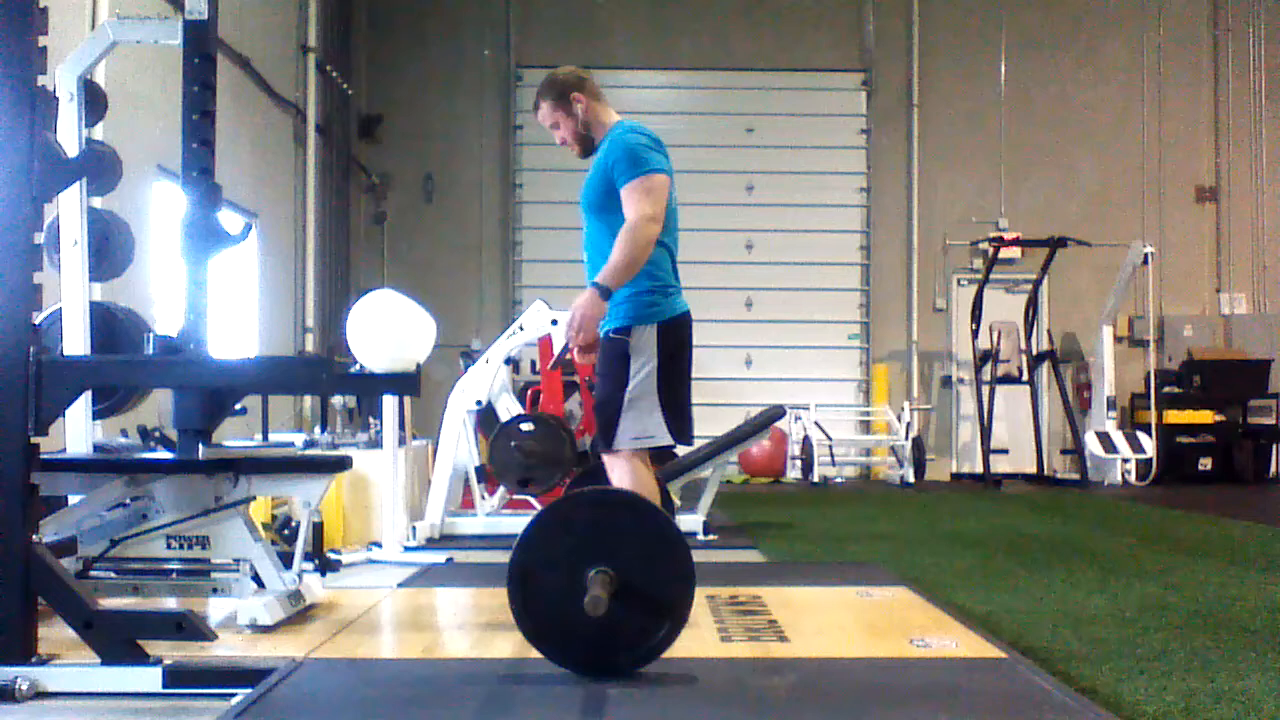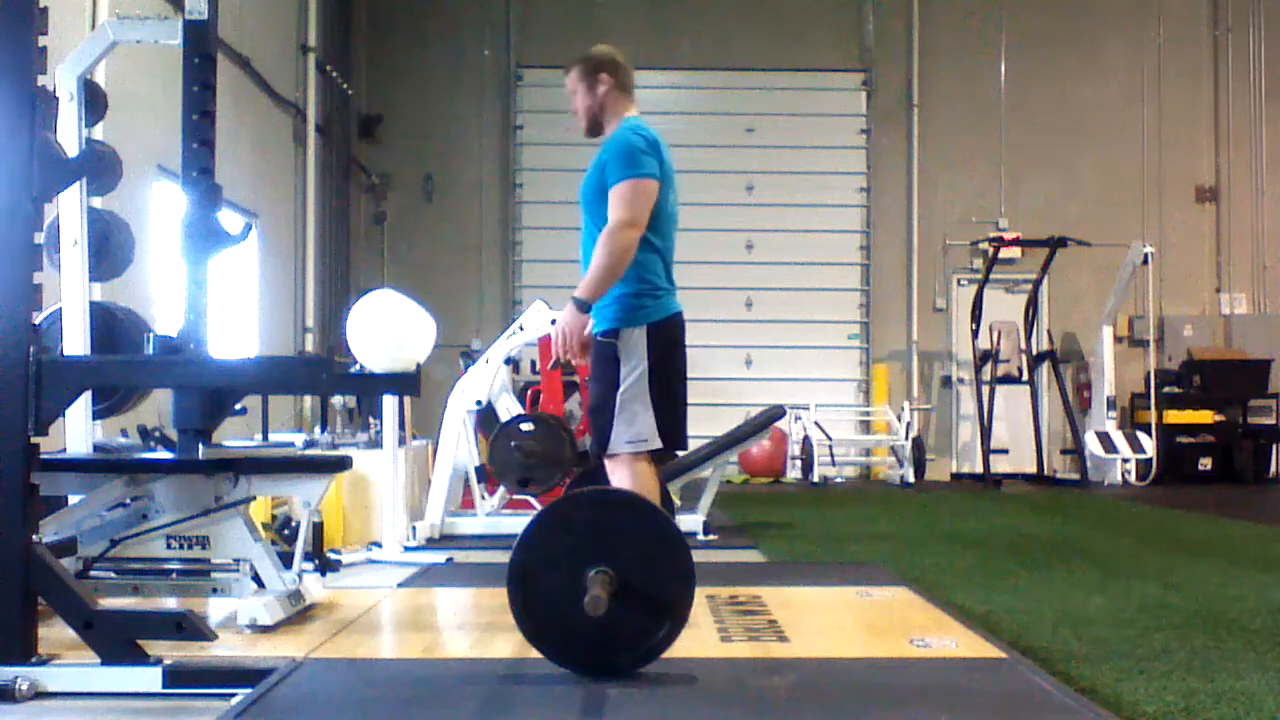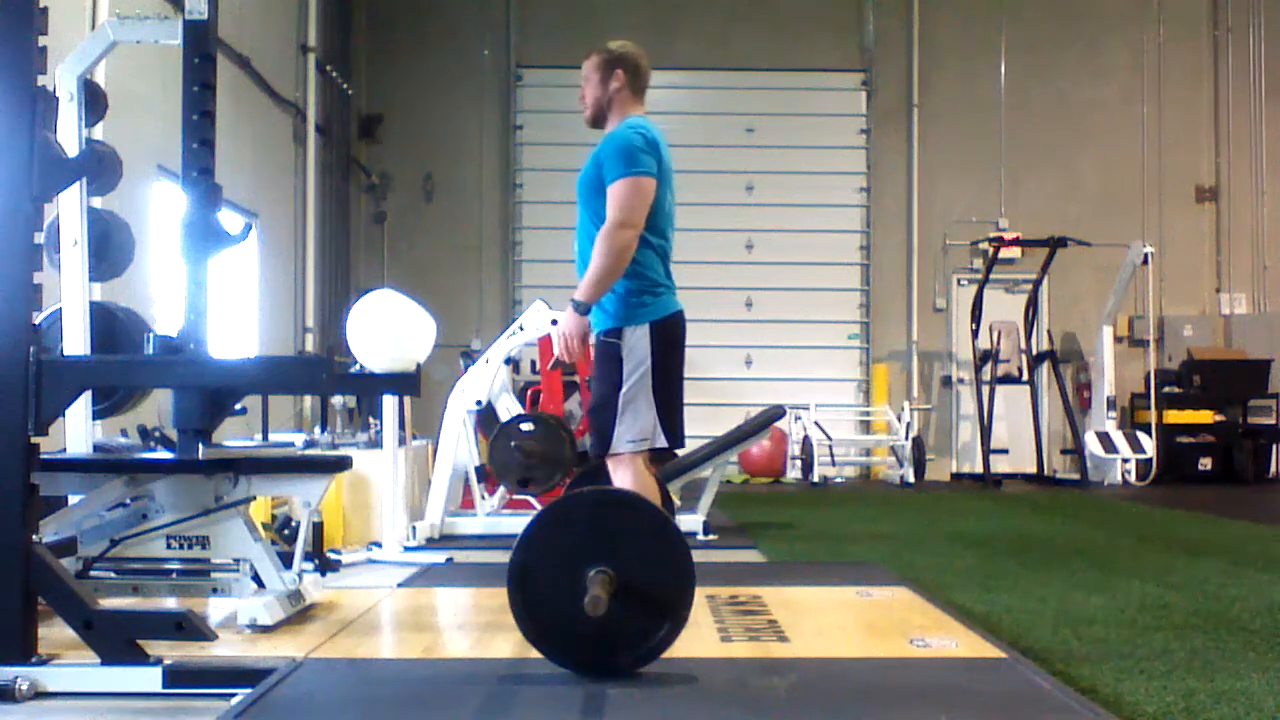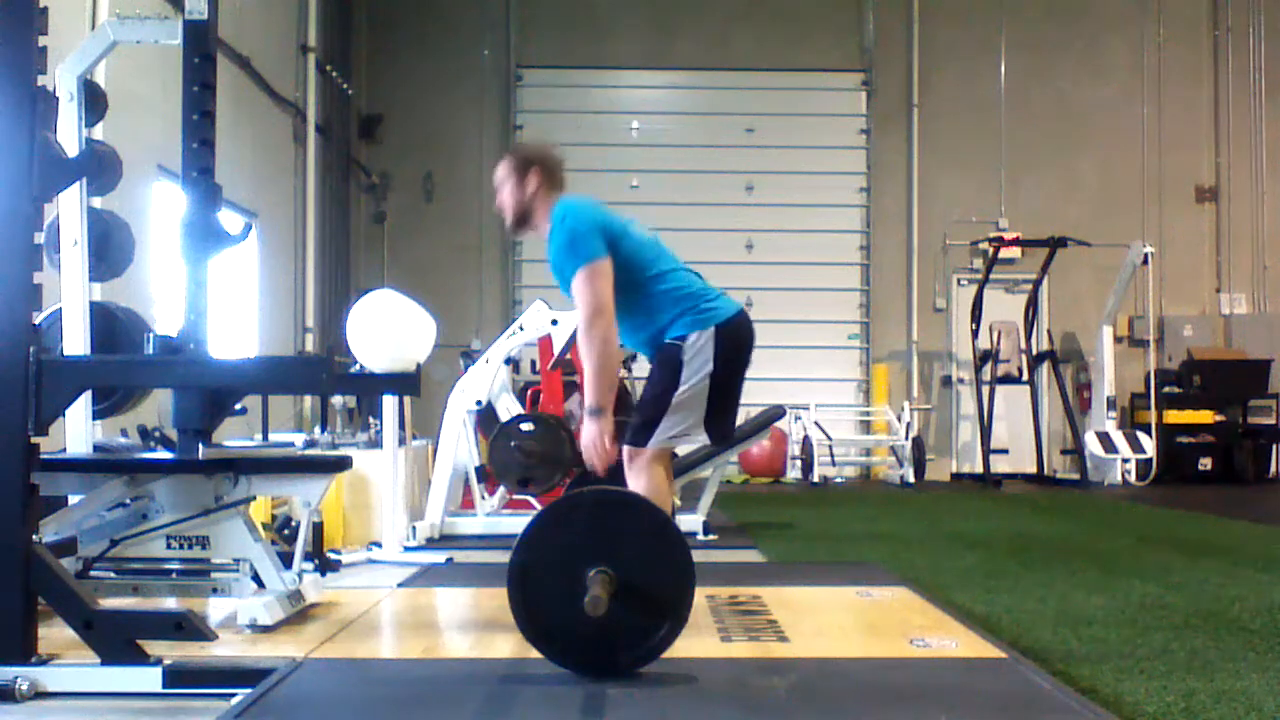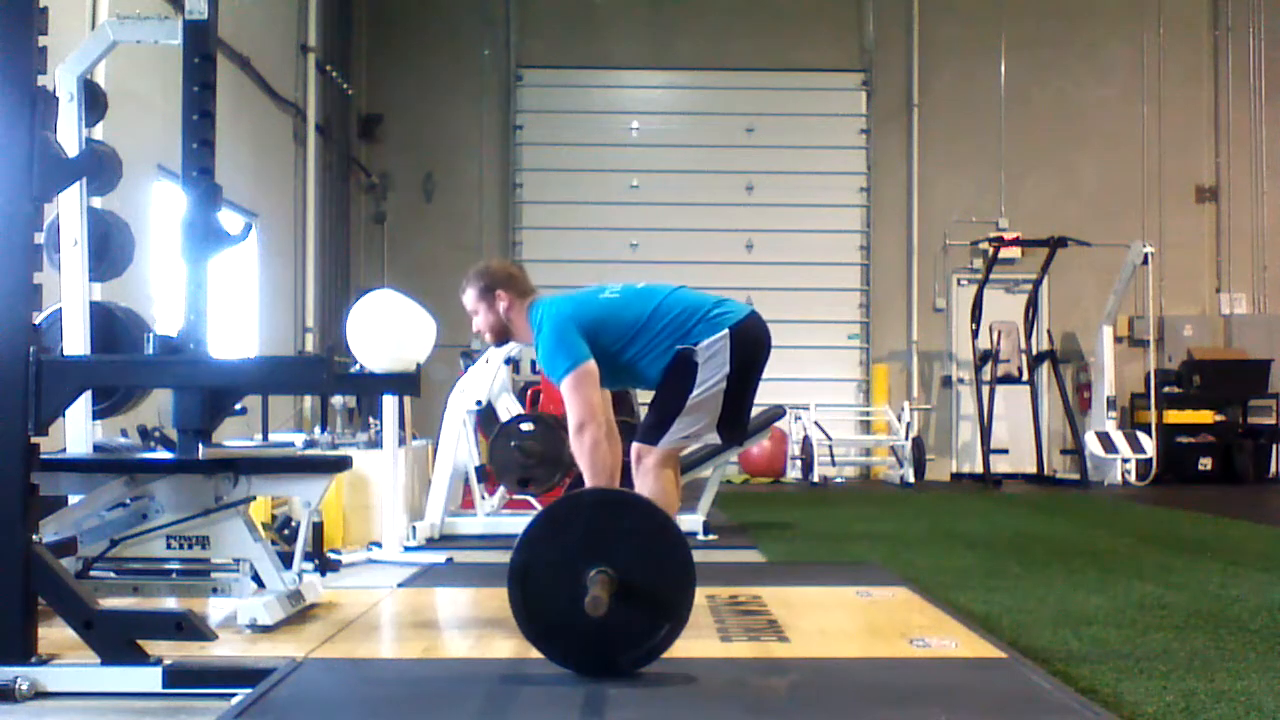
dt=0.5s
person 1, frame 1
left shoulder: (630, 143)
right shoulder: (612, 155)
left elbow: (645, 223)
left wrist: (597, 291)
right wrist: (600, 324)
left hip: (643, 322)
right hip: (633, 321)
left knee: (624, 449)
right knee: (629, 449)
person 1, frame 2
left shoulder: (629, 141)
right shoulder: (628, 145)
left elbow: (625, 231)
left wrist: (579, 305)
right wrist: (598, 319)
left hip: (635, 323)
right hip: (636, 319)
left knee: (624, 452)
right knee: (631, 451)
person 1, frame 3
left shoulder: (629, 143)
right shoulder: (630, 142)
left elbow: (622, 232)
left wrist: (579, 307)
right wrist: (589, 313)
left hip: (634, 323)
right hip: (636, 320)
left knee: (625, 453)
right knee: (624, 453)
person 1, frame 4
left shoulder: (569, 225)
right shoulder: (577, 219)
left elbow: (598, 322)
right elbow: (600, 323)
left wrist: (595, 415)
right wrist: (599, 412)
left hip: (702, 333)
right hip: (716, 329)
left knee: (642, 453)
right knee: (648, 453)
person 1, frame 5
left shoulder: (554, 327)
right shoulder: (559, 315)
left elbow: (585, 429)
right elbow: (602, 427)
left hip: (721, 339)
right hip: (735, 332)
left knee: (651, 456)
right knee: (657, 455)
